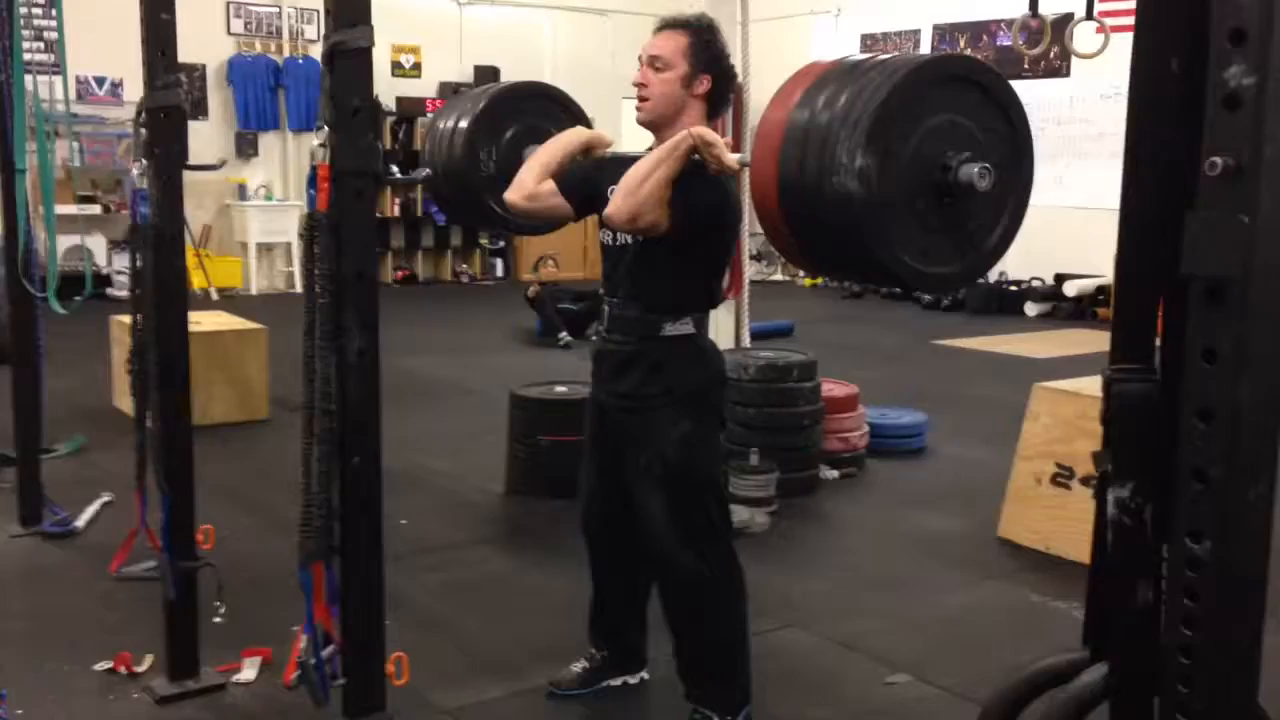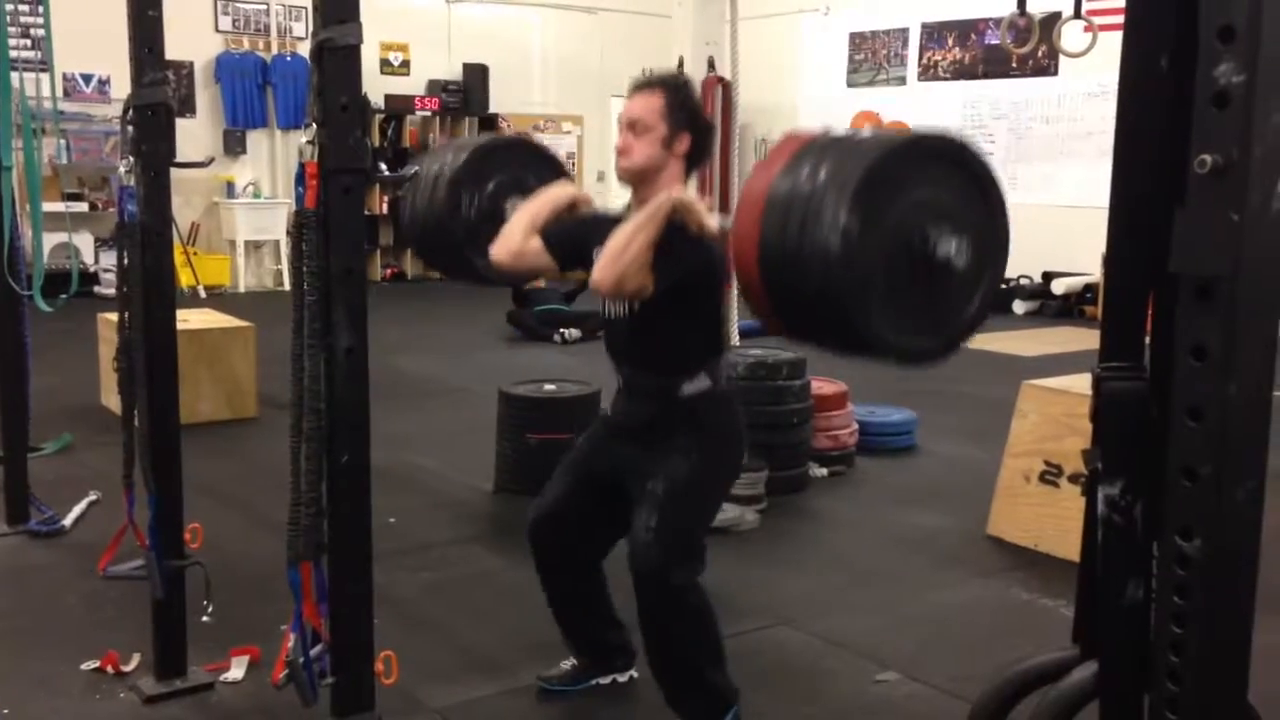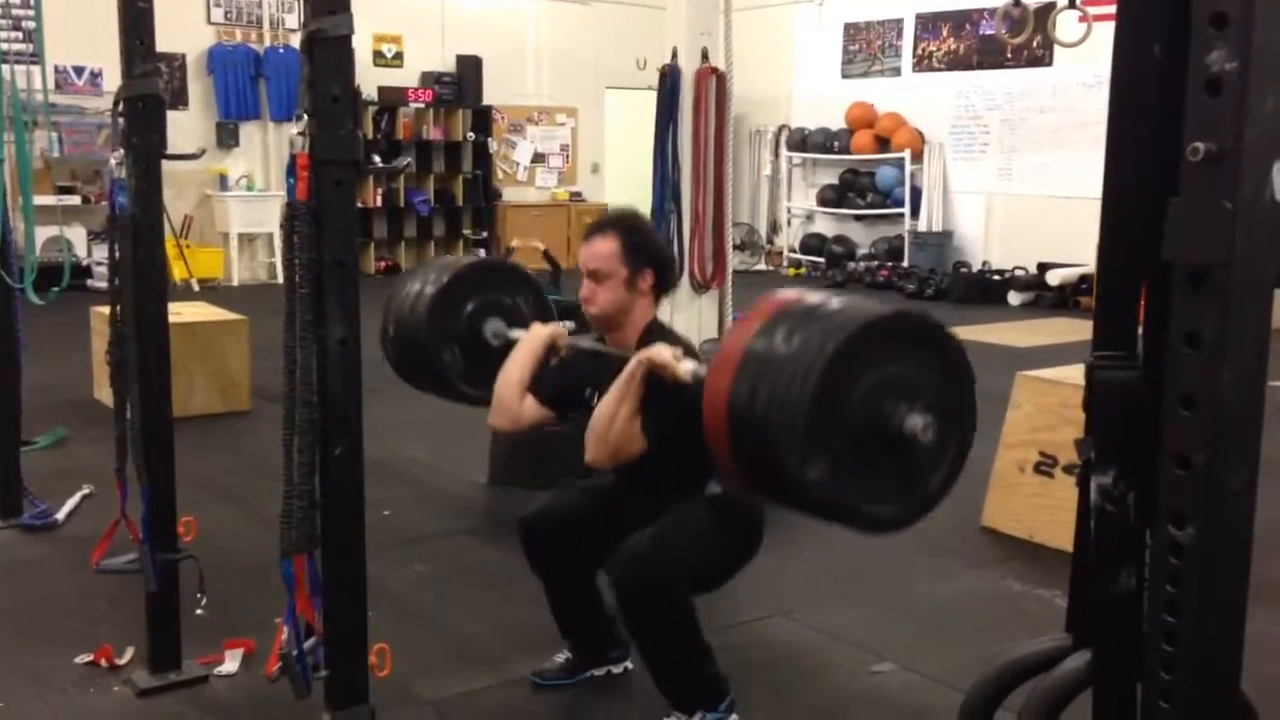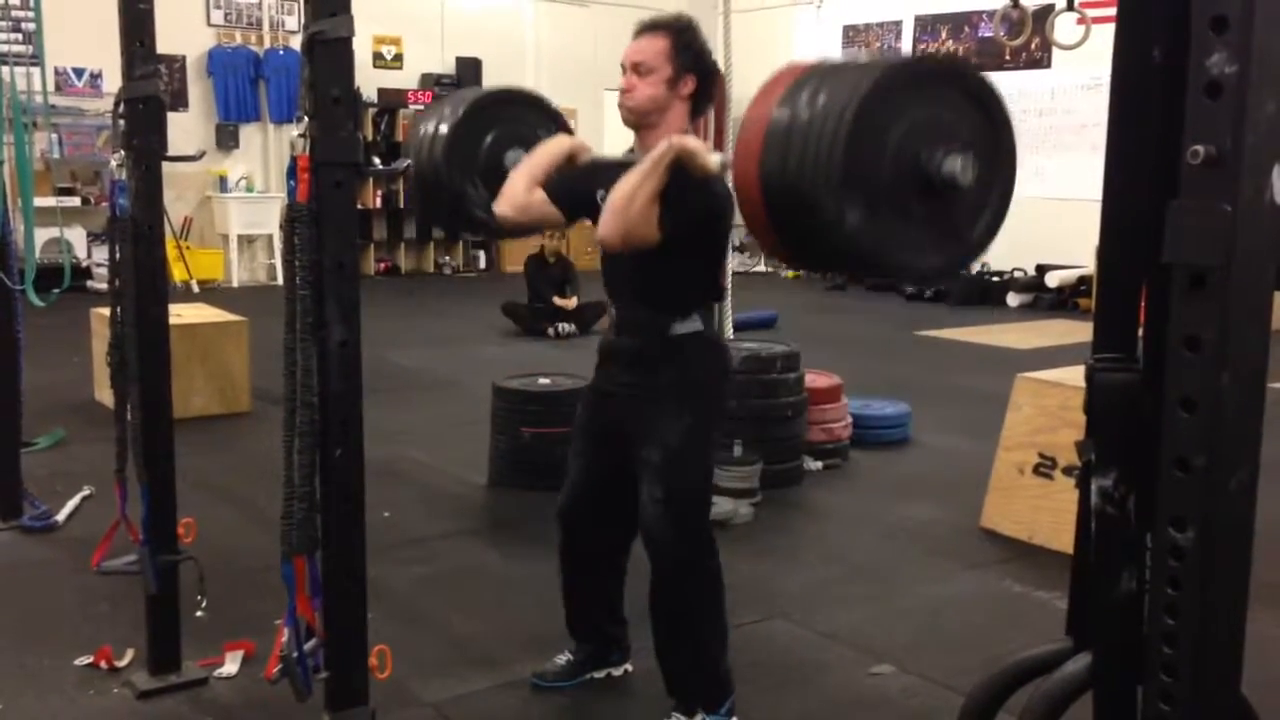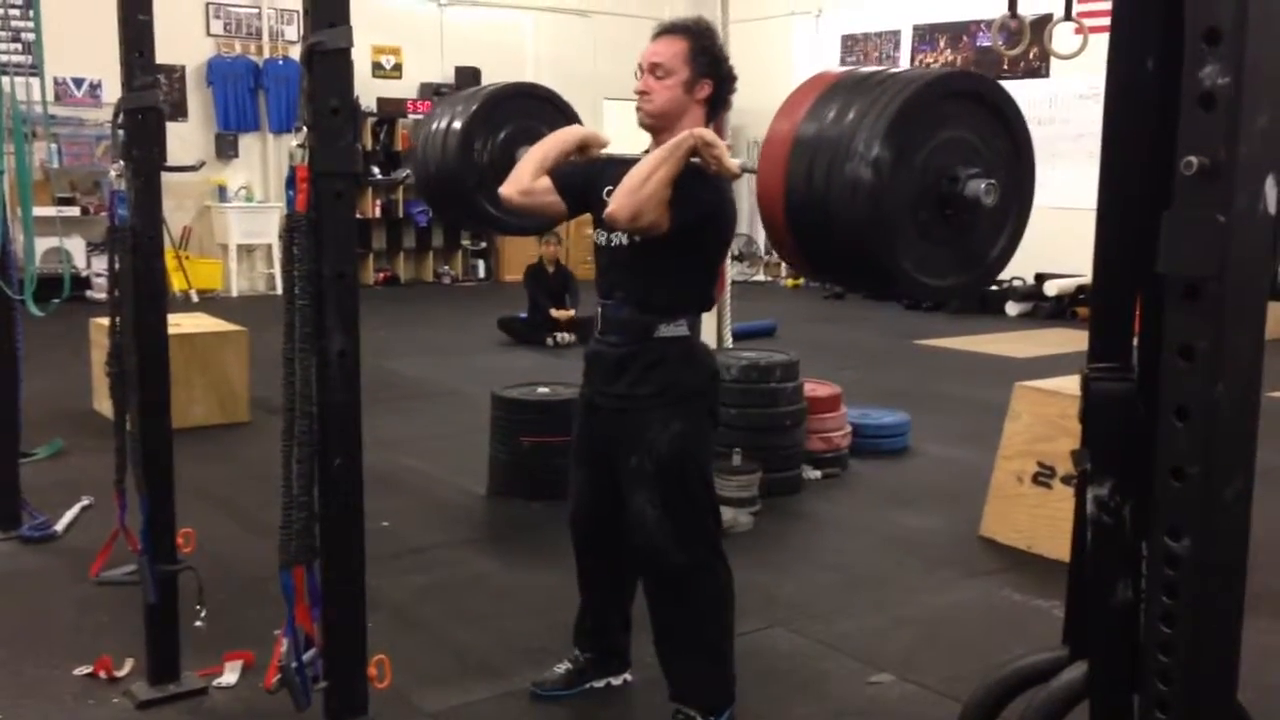
dt=1s
person 1, frame 1
left shoulder: (703, 180)
right shoulder: (624, 167)
left elbow: (625, 214)
right elbow: (523, 196)
left wrist: (684, 142)
right wrist: (576, 137)
left hip: (674, 377)
right hip: (616, 368)
left knee: (688, 546)
right knee: (608, 526)
right ankle: (617, 655)
person 1, frame 2
left shoulder: (687, 236)
right shoulder: (607, 227)
left elbow: (607, 279)
right elbow: (506, 252)
left wrist: (664, 207)
right wrist: (558, 194)
left hip: (693, 427)
right hip: (631, 414)
left knee: (658, 562)
right knee: (554, 527)
right ankle: (603, 657)
person 1, frame 3
left shoulder: (669, 366)
right shoulder: (589, 360)
left elbow: (601, 454)
right elbow: (505, 416)
left wrist: (639, 369)
right wrist: (537, 338)
left hip: (715, 512)
left knee: (637, 566)
right knee: (544, 525)
right ankle: (599, 648)
person 1, frame 4
left shoulder: (690, 179)
right shoulder: (606, 171)
left elbow: (618, 232)
right elbow: (511, 208)
left wrist: (668, 154)
right wrist: (558, 147)
left hip: (682, 367)
right hip: (621, 361)
left knee: (674, 534)
right knee: (586, 515)
right ankle: (599, 647)
person 1, frame 5
left shoulder: (702, 184)
right shoulder: (615, 168)
left elbow: (627, 212)
right elbow: (518, 191)
left wrist: (684, 143)
right wrist: (571, 135)
left hip: (667, 380)
right hip: (607, 369)
left knee: (677, 546)
right knee: (596, 527)
right ankle: (601, 656)
